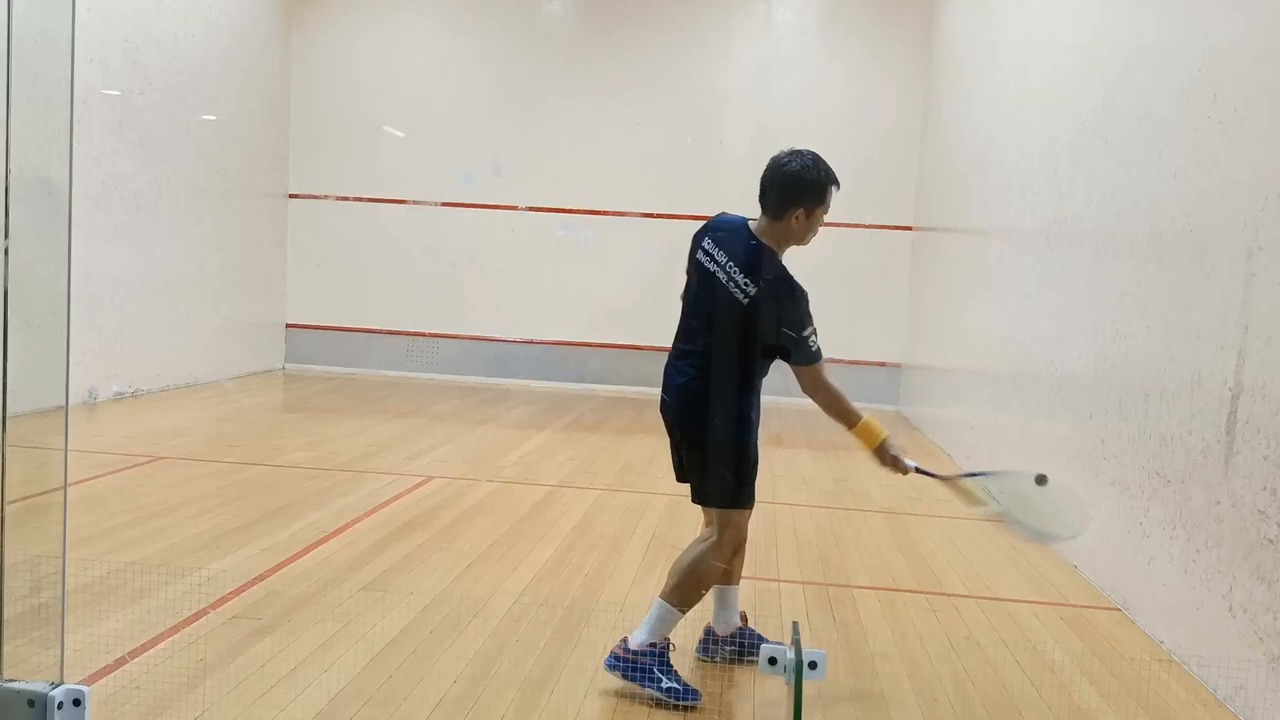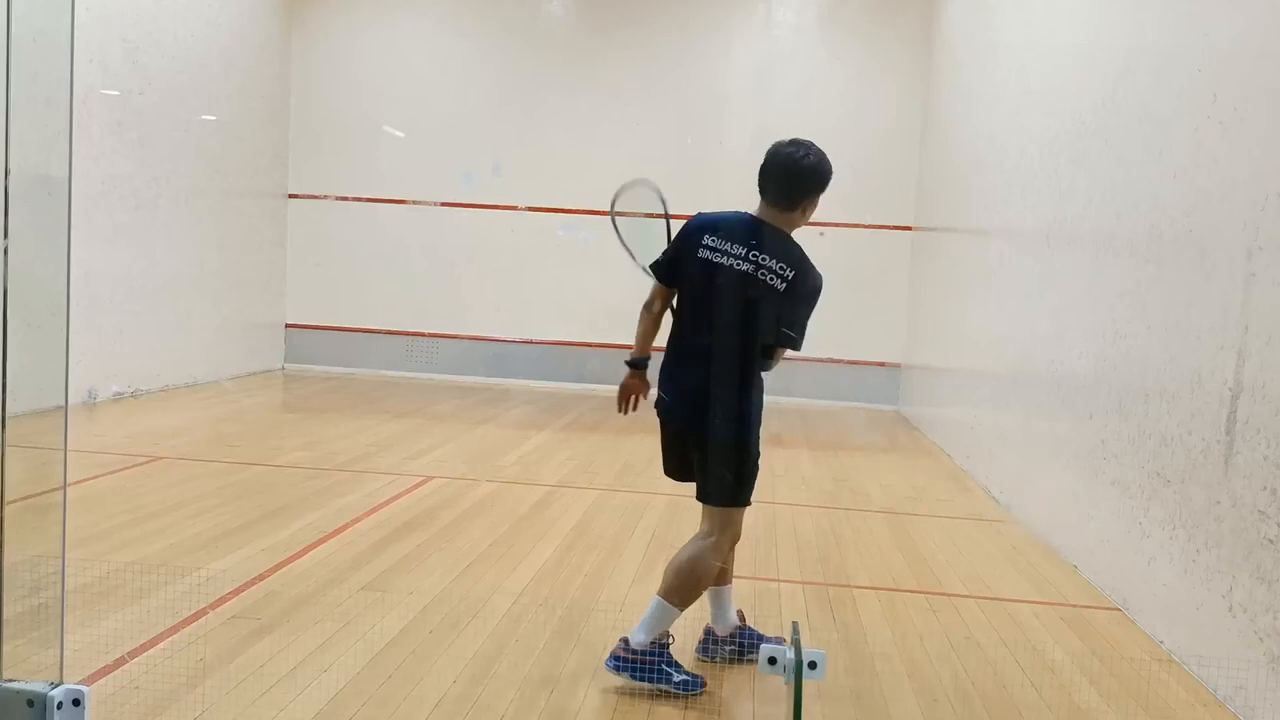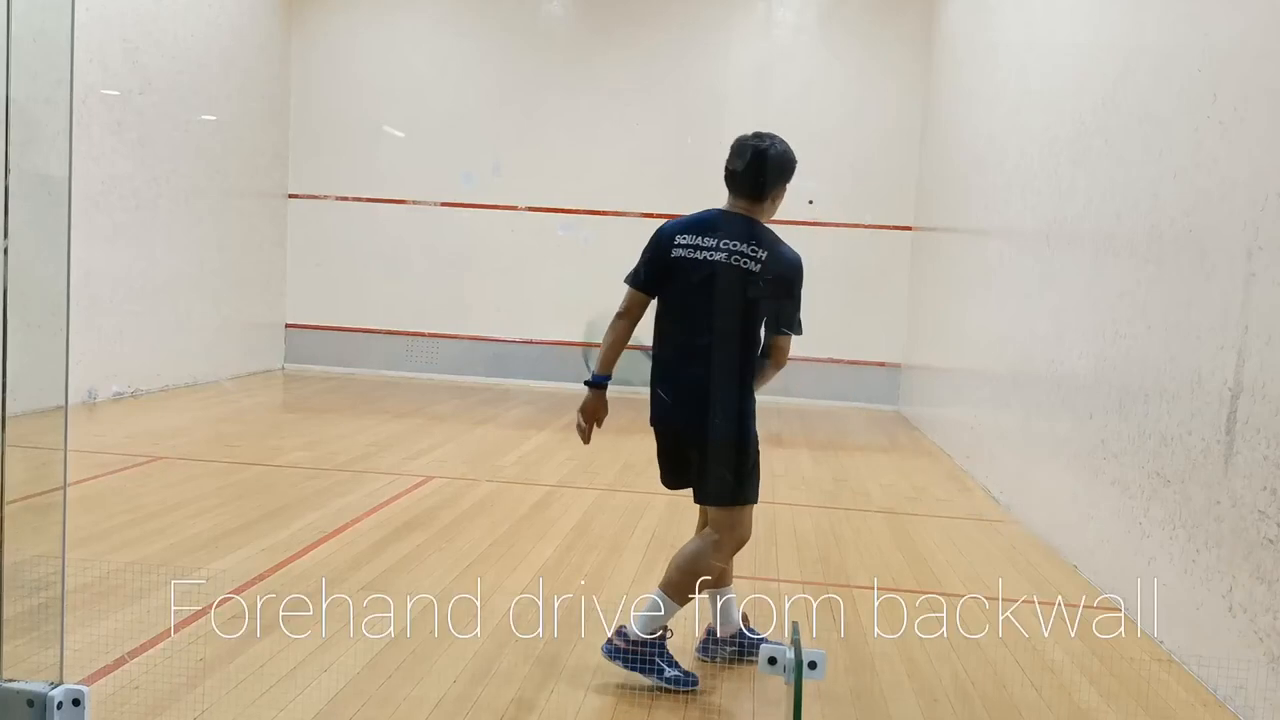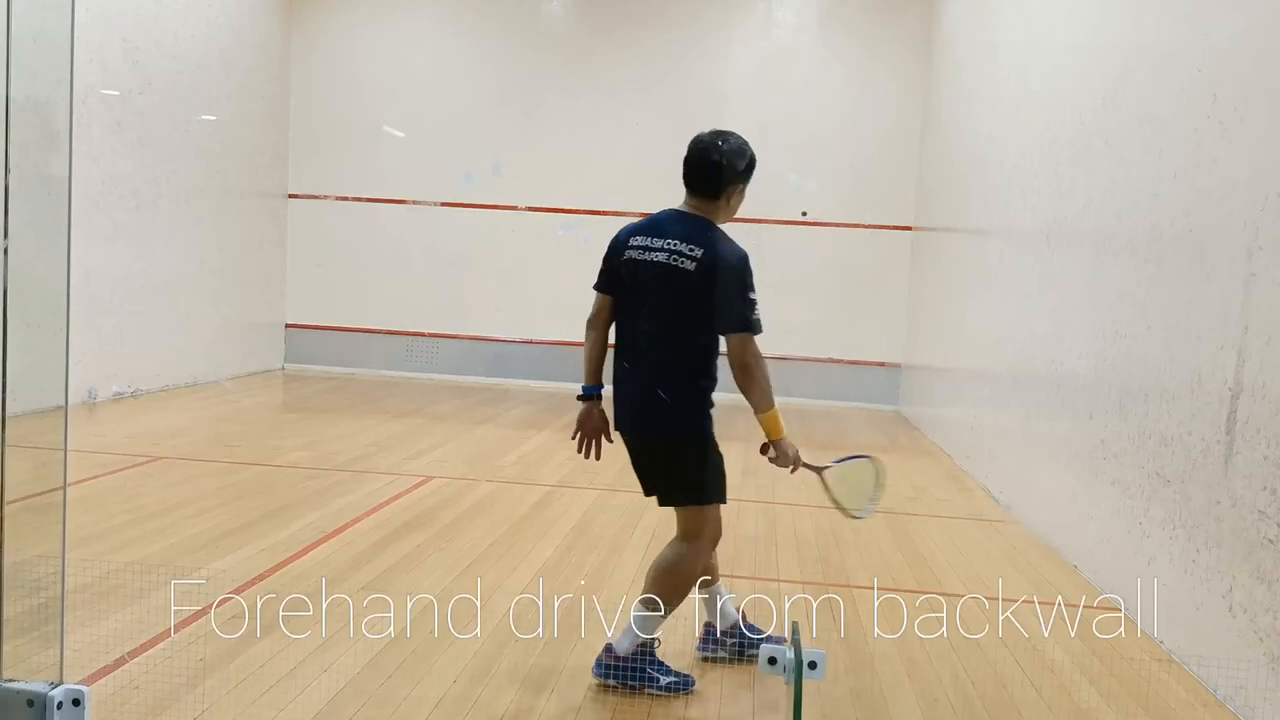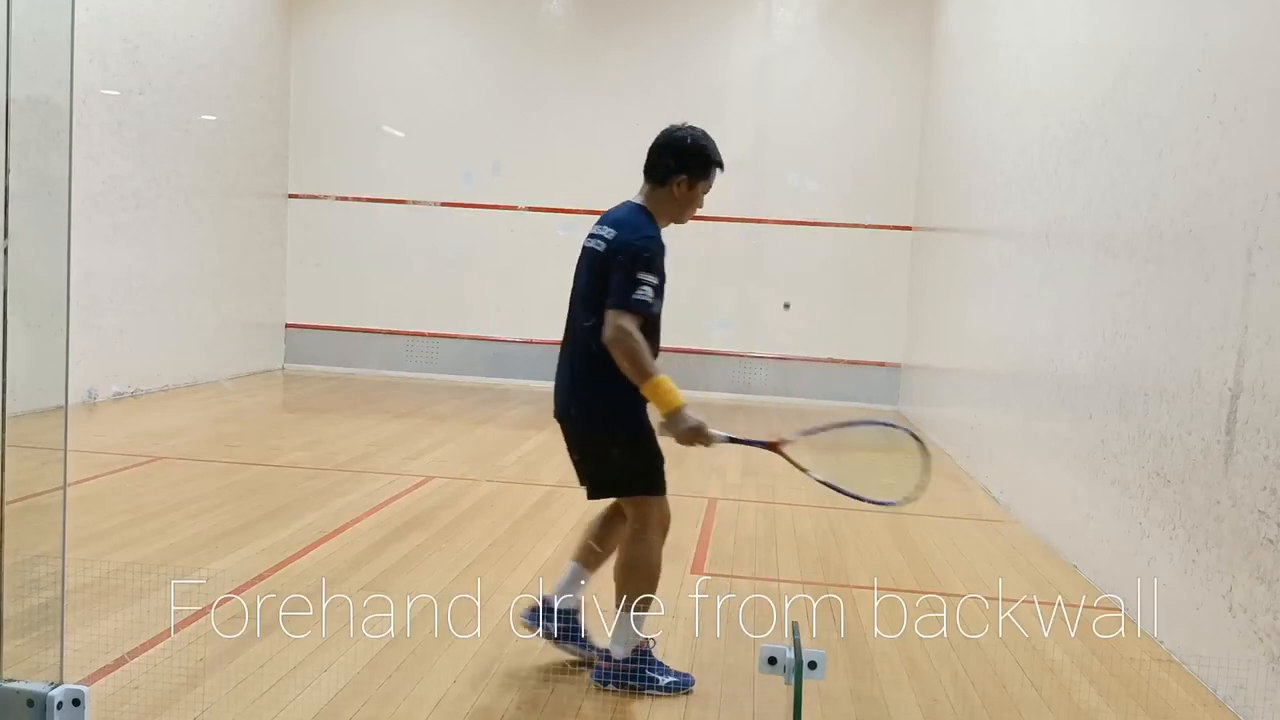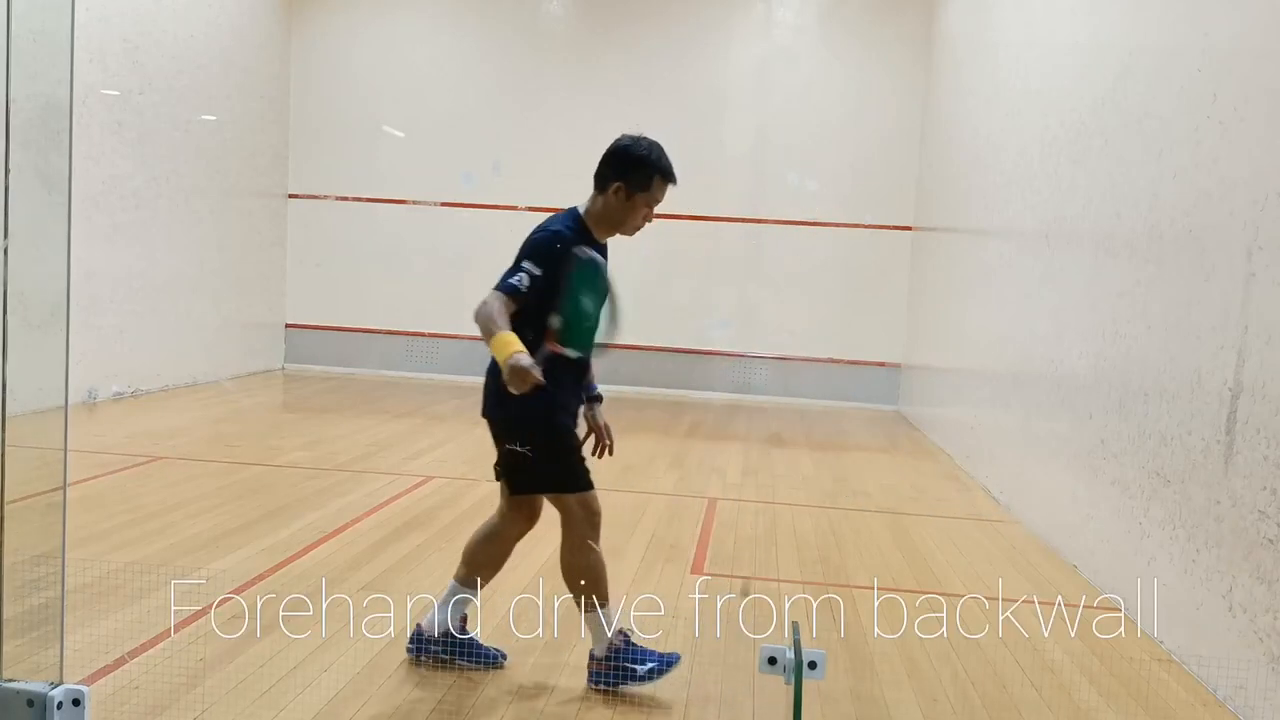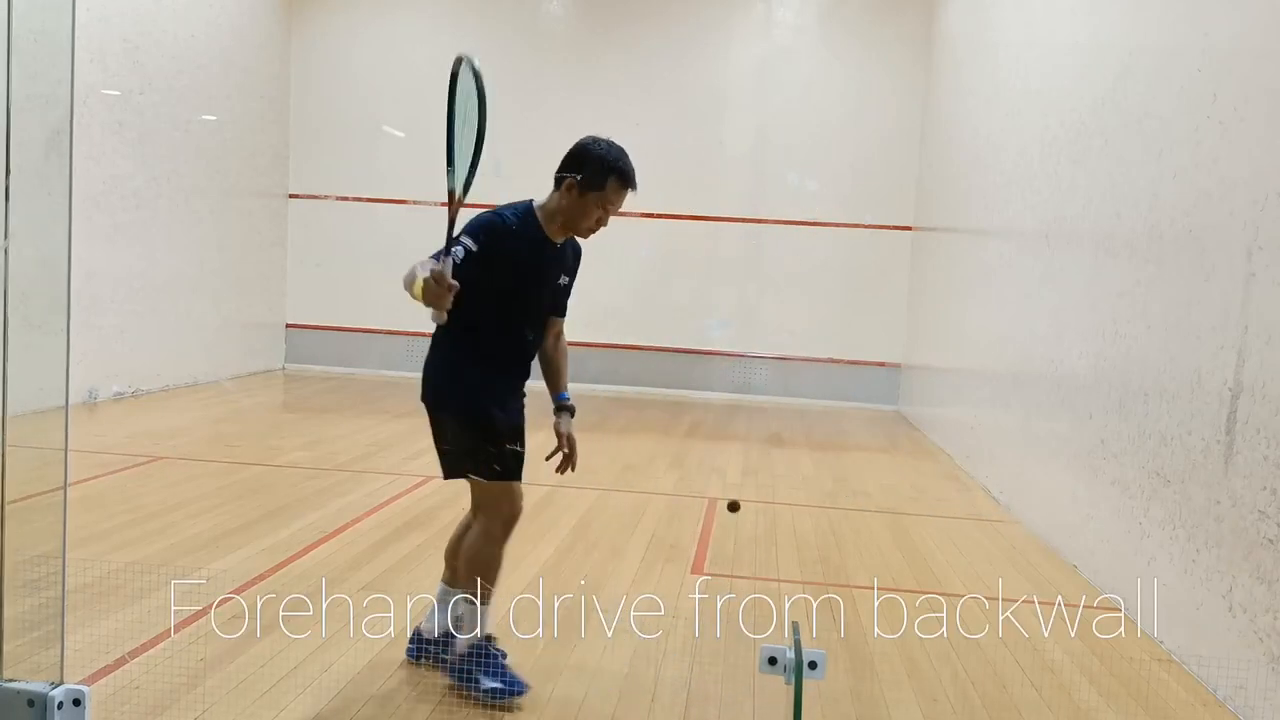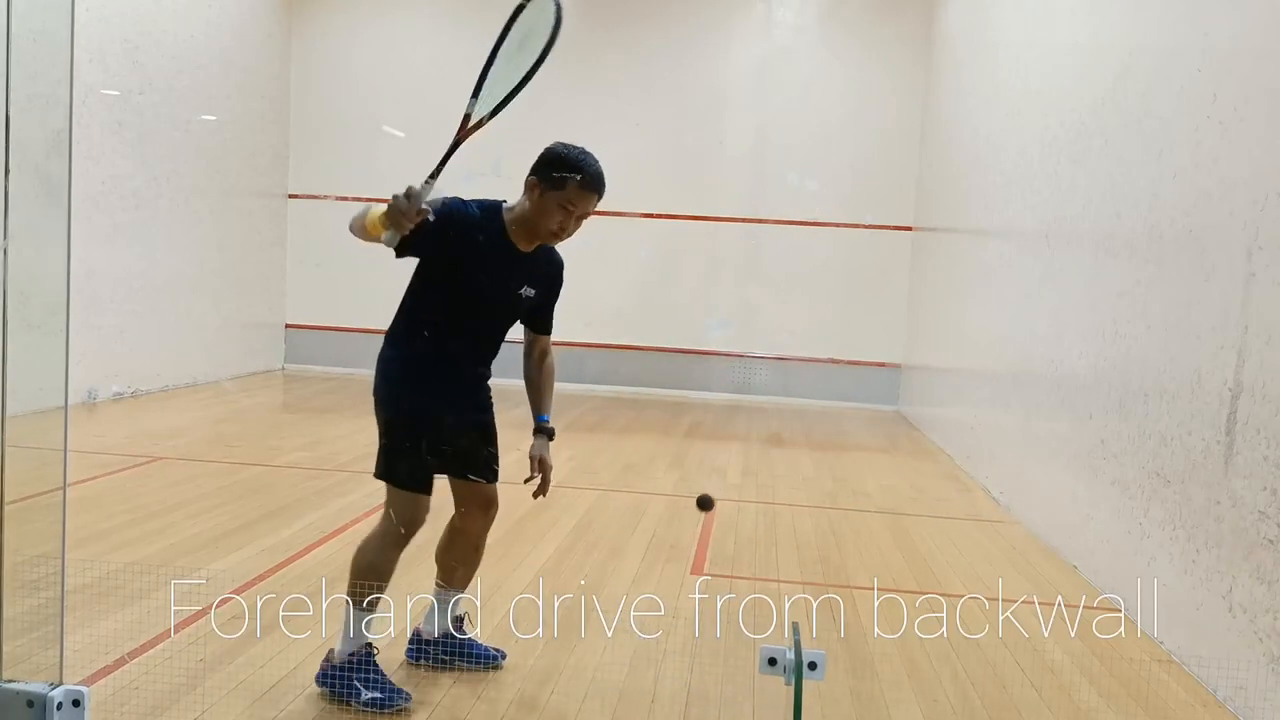
dt=0.4s
person 1, frame 1
left shoulder: (715, 230)
right shoulder: (781, 293)
right elbow: (815, 384)
right wrist: (876, 439)
left hip: (683, 395)
right hip: (720, 412)
left knee: (731, 517)
right knee: (722, 534)
left ankle: (726, 630)
right ankle: (640, 648)
person 1, frame 2
left shoulder: (701, 228)
right shoulder: (803, 277)
left elbow: (655, 304)
right elbow: (774, 355)
left wrist: (638, 365)
left hip: (676, 400)
right hip: (729, 412)
left knee: (719, 516)
right knee: (719, 533)
left ankle: (724, 629)
right ankle: (639, 645)
person 1, frame 3
left shoulder: (673, 234)
right shoulder: (783, 261)
left elbow: (627, 314)
right elbow: (776, 355)
left wrist: (597, 385)
left hip: (670, 404)
right hip: (726, 412)
left knee: (715, 518)
right knee: (730, 531)
left ankle: (726, 630)
right ankle: (639, 635)
person 1, frame 4
left shoulder: (630, 237)
right shoulder: (727, 258)
left elbow: (598, 322)
right elbow: (743, 354)
left wrist: (591, 397)
right wrist: (776, 431)
left hip: (633, 411)
right hip: (681, 414)
left knee: (696, 520)
right knee: (699, 532)
left ankle: (725, 626)
right ankle: (626, 651)
person 1, frame 5
left shoulder: (612, 223)
right shoulder: (642, 242)
right elbow: (619, 333)
right wrist: (672, 406)
left hip: (579, 397)
right hip: (608, 405)
left knee: (627, 508)
right knee: (651, 519)
left ankle: (560, 606)
right ankle: (625, 655)
person 1, frame 6
left shoulder: (593, 244)
right shoulder: (557, 241)
right elbow: (491, 306)
left wrist: (591, 399)
right wrist: (510, 354)
left hip: (546, 404)
right hip: (527, 404)
left knee: (517, 514)
right knee: (582, 515)
left ankle: (439, 628)
right ankle: (609, 652)
person 1, frame 7
left shoulder: (569, 253)
right shoulder: (499, 228)
right elbow: (424, 270)
left wrist: (562, 407)
right wrist: (429, 284)
left hip: (502, 394)
right hip: (460, 389)
left knee: (490, 509)
right knee: (502, 506)
left ankle: (437, 631)
right ankle: (472, 647)
person 1, frame 8
left shoulder: (548, 267)
right shoulder: (459, 220)
left elbow: (538, 351)
right elbow: (360, 226)
left wrist: (542, 430)
right wrist: (388, 219)
left hip: (469, 394)
right hip: (409, 387)
left knee: (480, 505)
right knee: (405, 516)
left ankle: (436, 631)
right ankle: (347, 656)
